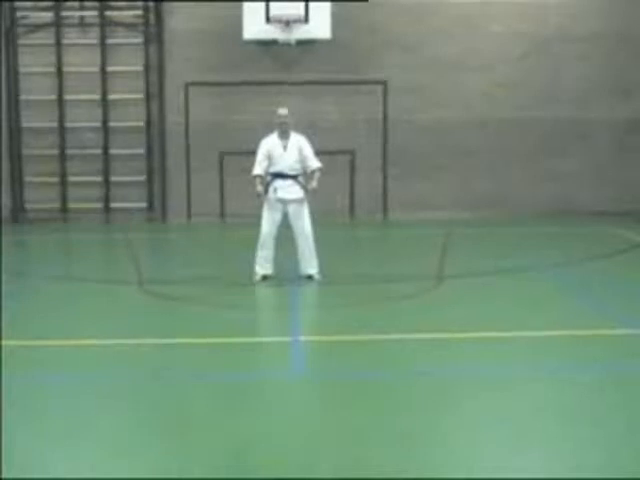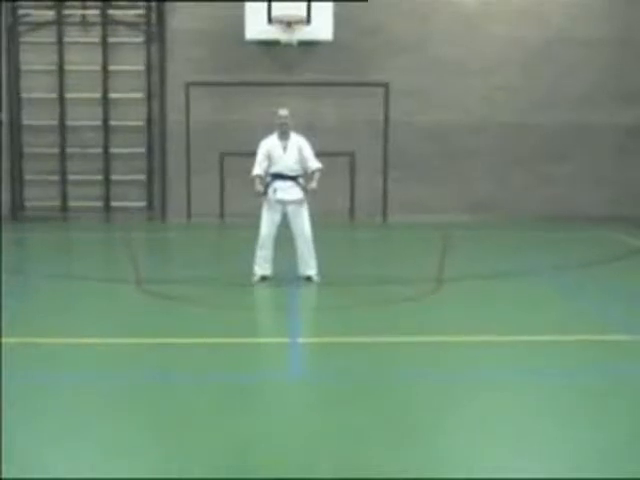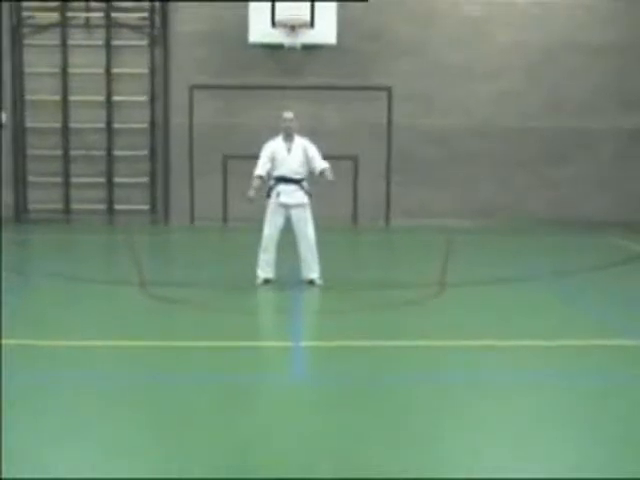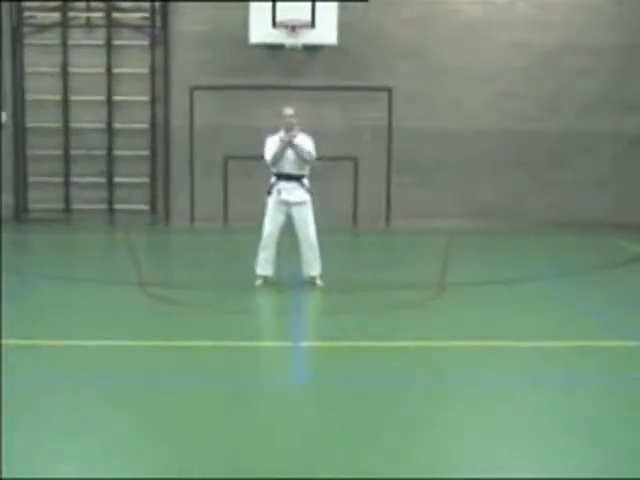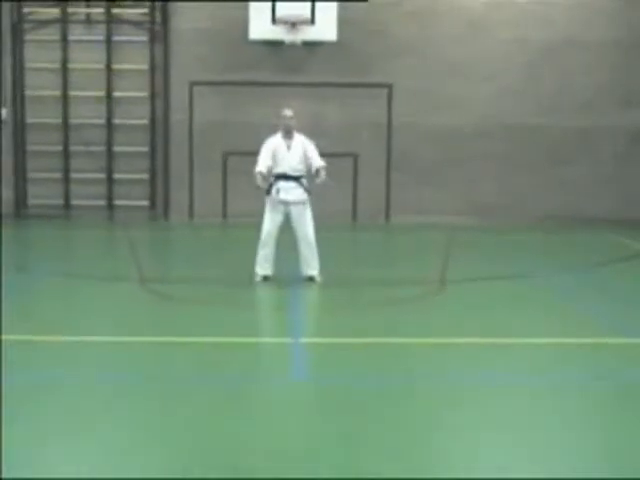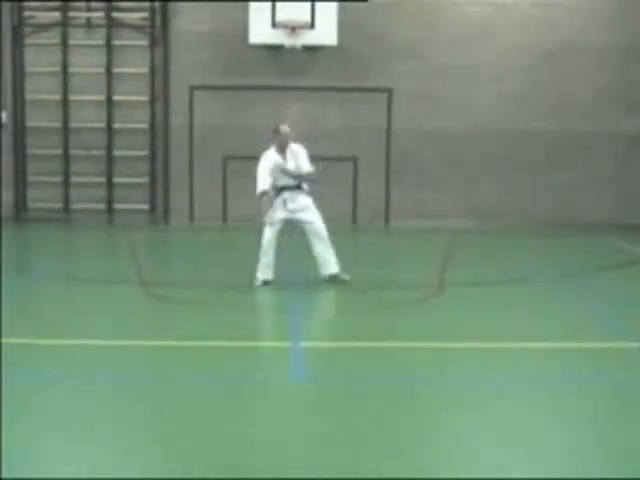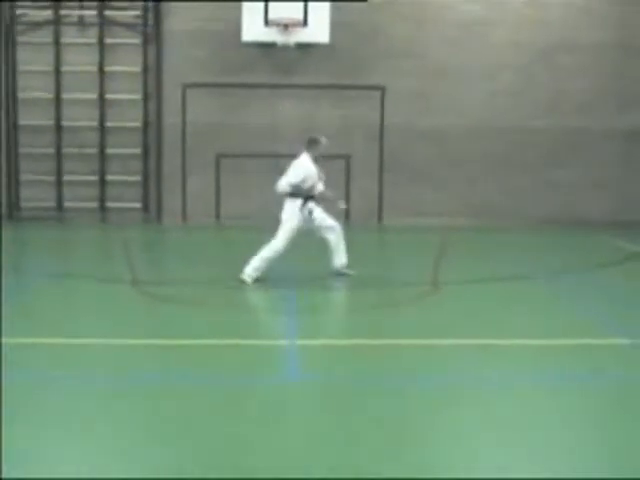
dt=0.5s
person 1, frame 1
left shoulder: (301, 140)
right shoulder: (267, 142)
left elbow: (312, 162)
right elbow: (260, 166)
left wrist: (314, 180)
right wrist: (258, 185)
left hip: (295, 189)
right hip: (274, 189)
left knee: (304, 231)
right knee: (267, 232)
left ankle: (310, 270)
right ankle: (263, 270)
person 1, frame 2
left shoulder: (300, 141)
right shoulder: (267, 142)
left elbow: (312, 163)
right elbow: (260, 166)
left wrist: (314, 181)
right wrist: (258, 184)
left hip: (295, 190)
right hip: (274, 190)
left knee: (303, 232)
right knee: (266, 232)
left ankle: (309, 271)
right ankle: (262, 271)
person 1, frame 3
left shoulder: (306, 144)
right shoulder: (271, 145)
left elbow: (319, 164)
right elbow: (261, 168)
left wrist: (327, 174)
right wrist: (253, 188)
left hip: (299, 193)
right hip: (278, 193)
left knee: (307, 236)
right knee: (269, 236)
left ankle: (312, 275)
right ankle: (265, 274)
person 1, frame 4
left shoulder: (305, 139)
right shoulder: (272, 139)
left elbow: (309, 158)
right elbow: (272, 160)
left wrist: (291, 142)
right wrist: (286, 142)
left hip: (300, 190)
right hip: (278, 190)
left knee: (308, 234)
right knee: (269, 233)
left ankle: (313, 274)
right ankle: (264, 273)
person 1, frame 5
left shoulder: (305, 142)
right shoulder: (271, 142)
left elbow: (316, 162)
right elbow: (262, 165)
left wrist: (320, 173)
right wrist: (260, 178)
left hip: (298, 191)
right hip: (277, 191)
left knee: (306, 233)
right knee: (268, 232)
left ankle: (311, 272)
right ankle: (263, 271)
person 1, frame 6
left shoulder: (297, 149)
right shoulder: (267, 158)
left elbow: (308, 174)
right elbow: (263, 186)
left wrist: (288, 172)
right wrist: (266, 207)
left hip: (300, 197)
right hip: (280, 200)
left knee: (319, 232)
right knee: (269, 238)
left ankle: (332, 271)
right ankle: (264, 276)
person 1, frame 7
left shoulder: (313, 165)
right shoulder: (301, 165)
left elbow: (319, 187)
right elbow: (281, 187)
left wrist: (337, 200)
right wrist: (304, 191)
left hip: (310, 207)
right hip: (296, 208)
left knee: (334, 229)
right knee: (280, 242)
left ankle: (340, 266)
right ankle: (249, 273)
